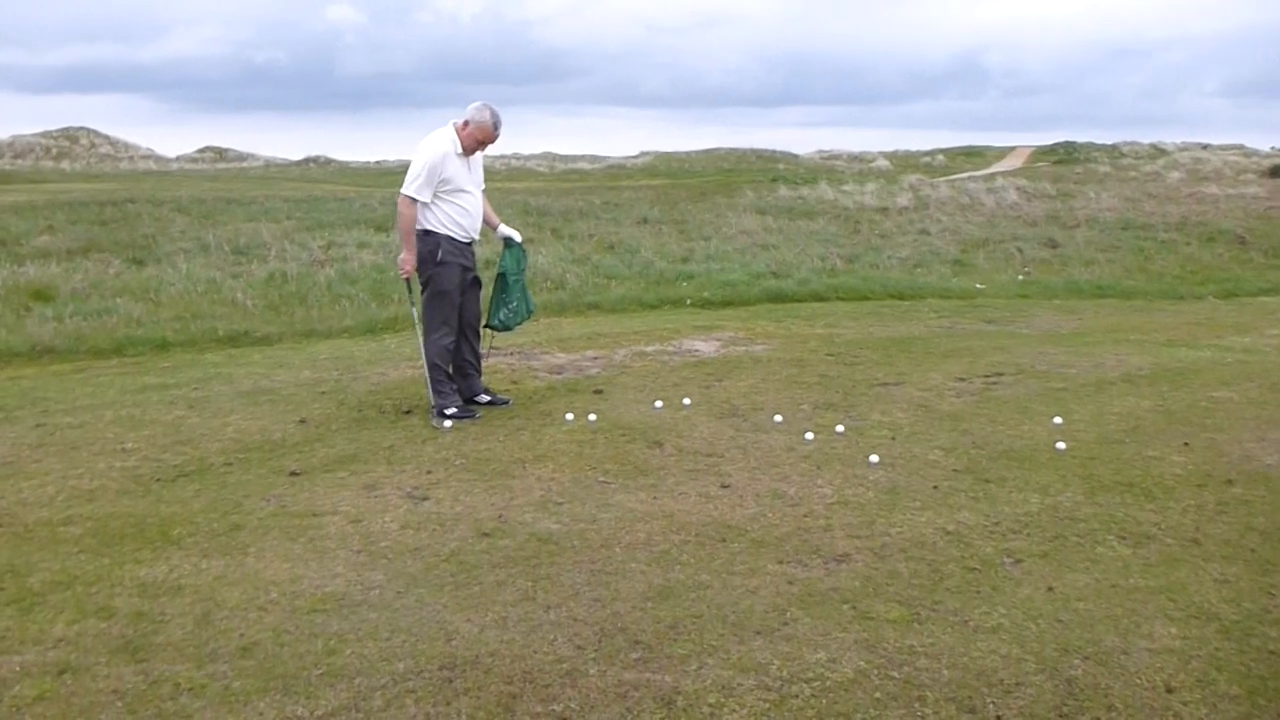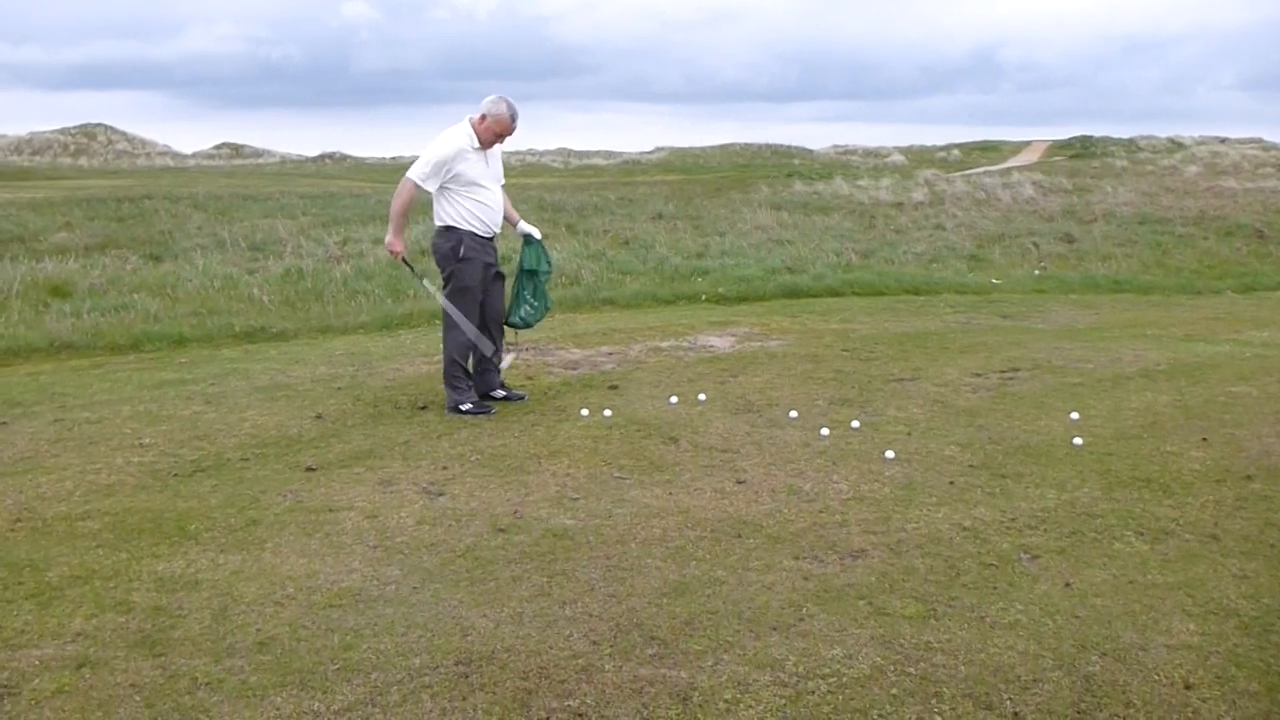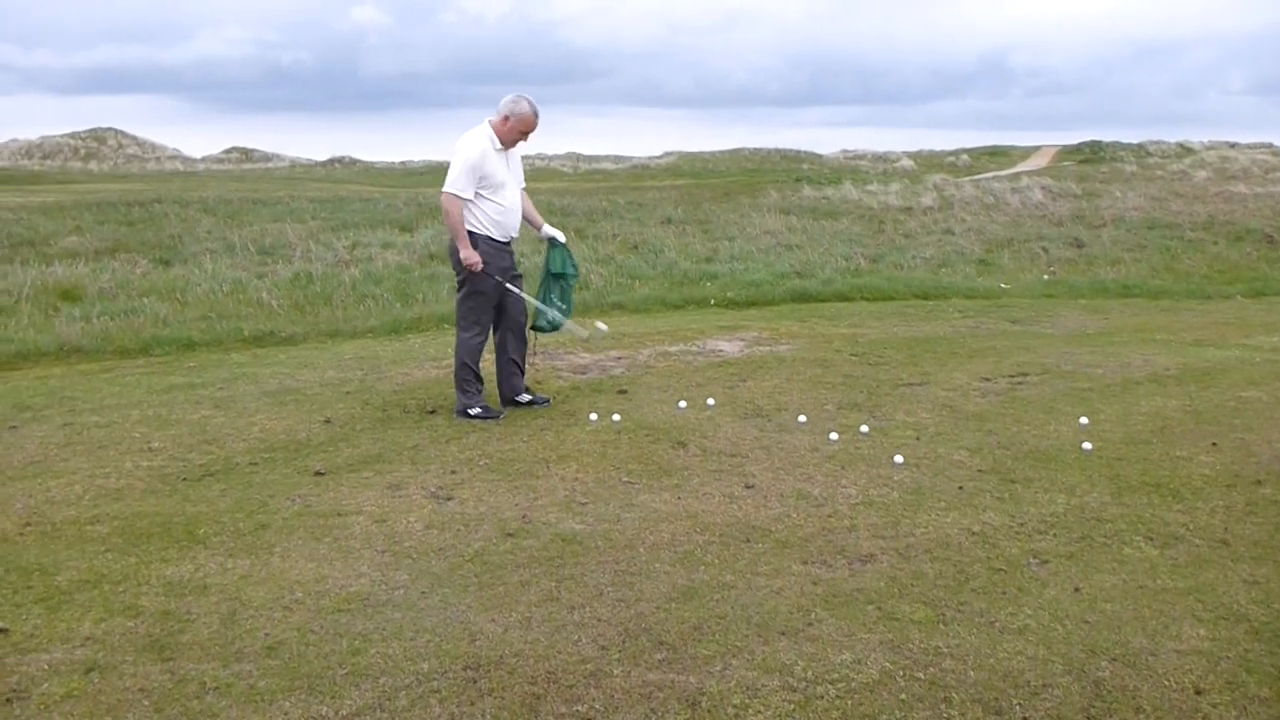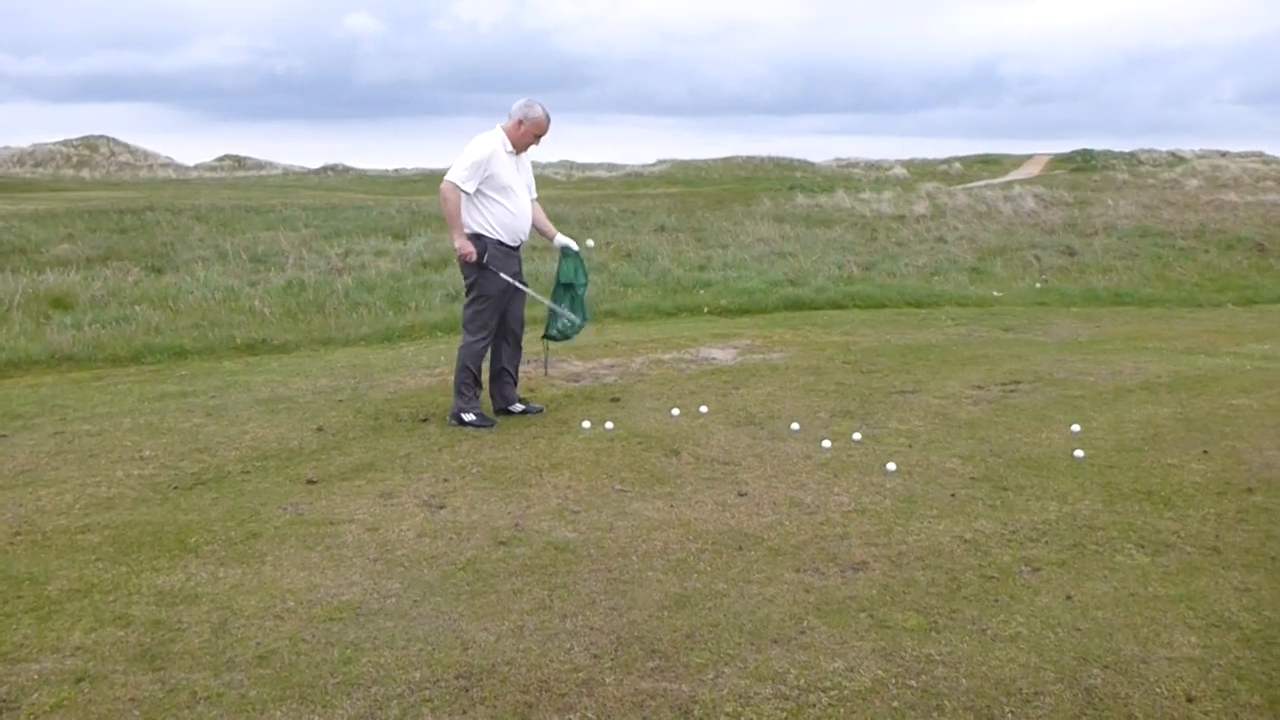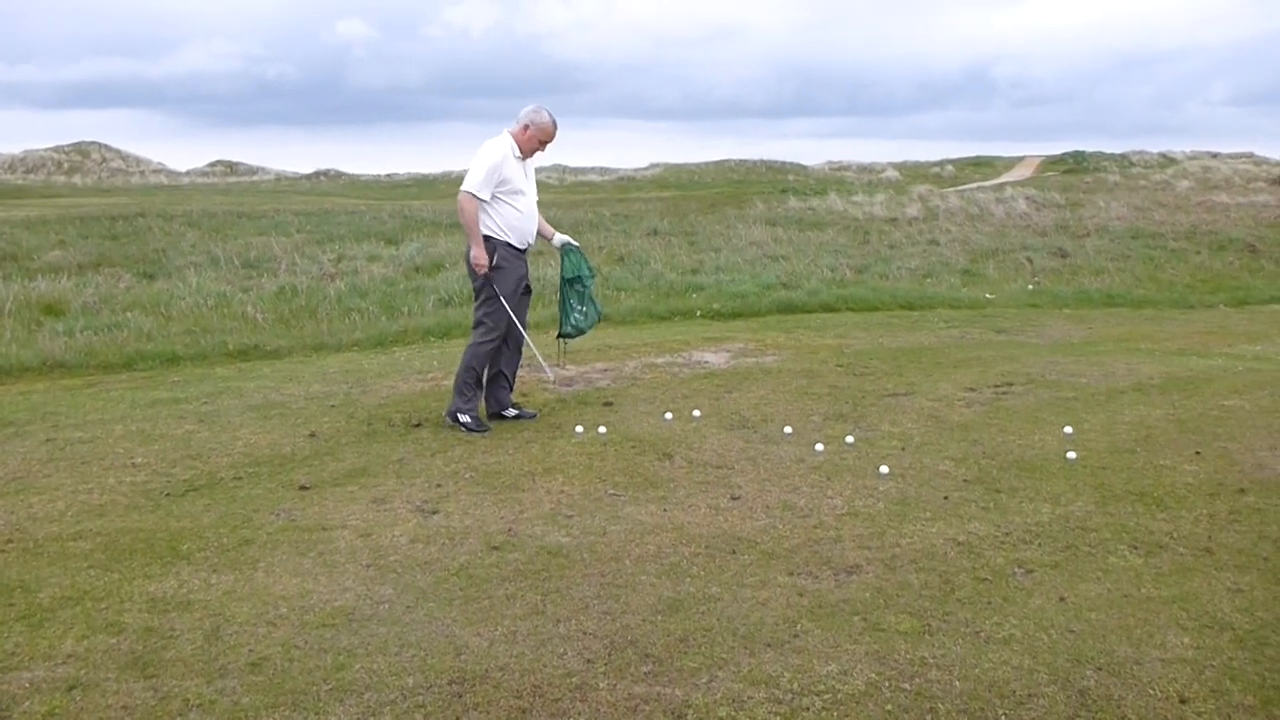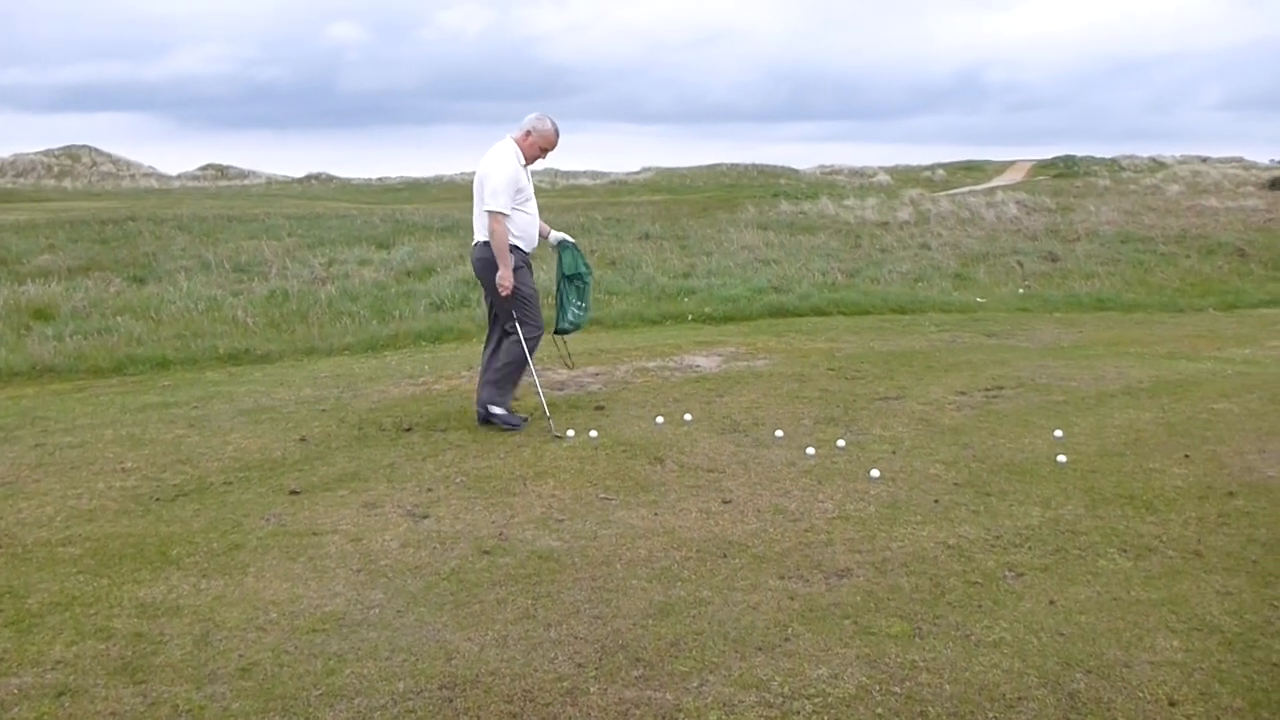
dt=0.3s
person 1, frame 1
left shoulder: (473, 152)
right shoulder: (435, 150)
right elbow: (407, 202)
left wrist: (499, 227)
right wrist: (409, 252)
left hip: (463, 248)
right hip: (438, 248)
left knee: (469, 322)
right knee: (442, 326)
left ankle: (471, 389)
right ankle: (444, 400)
person 1, frame 2
left shoulder: (491, 147)
right shoulder: (451, 146)
right elbow: (409, 184)
left wrist: (518, 223)
right wrist: (396, 233)
left hip: (485, 243)
right hip: (459, 244)
left knee: (492, 318)
right knee: (462, 322)
left ankle: (489, 384)
right ankle: (459, 395)
person 1, frame 3
left shoulder: (510, 150)
right shoulder: (474, 147)
left elbow: (517, 193)
right elbow: (451, 199)
left wrist: (543, 227)
right wrist: (465, 248)
left hip: (503, 248)
right hip: (478, 250)
left knee: (514, 321)
right knee: (474, 327)
left ankle: (513, 389)
right ankle: (468, 401)
person 1, frame 4
left shoulder: (520, 157)
right shoulder: (485, 148)
left elbow: (530, 202)
right elbow: (449, 188)
left wrist: (556, 237)
right wrist: (459, 237)
left hip: (510, 253)
right hip: (486, 252)
left knee: (511, 331)
right knee: (479, 332)
left ankle: (505, 398)
right ankle: (464, 408)
person 1, frame 5
left shoulder: (523, 161)
right shoulder: (495, 154)
right elbow: (467, 199)
left wrist: (554, 236)
right wrist: (476, 248)
left hip: (514, 255)
right hip: (494, 255)
left knee: (513, 333)
right knee: (490, 330)
left ankle: (498, 403)
right ankle: (463, 406)
person 1, frame 6
left shoulder: (517, 162)
right shoulder: (503, 162)
right elbow: (496, 221)
left wrist: (549, 233)
right wrist: (504, 269)
left hip: (511, 258)
right hip: (502, 260)
left knee: (505, 332)
right knee: (528, 327)
left ankle: (492, 405)
right ankle: (494, 399)
